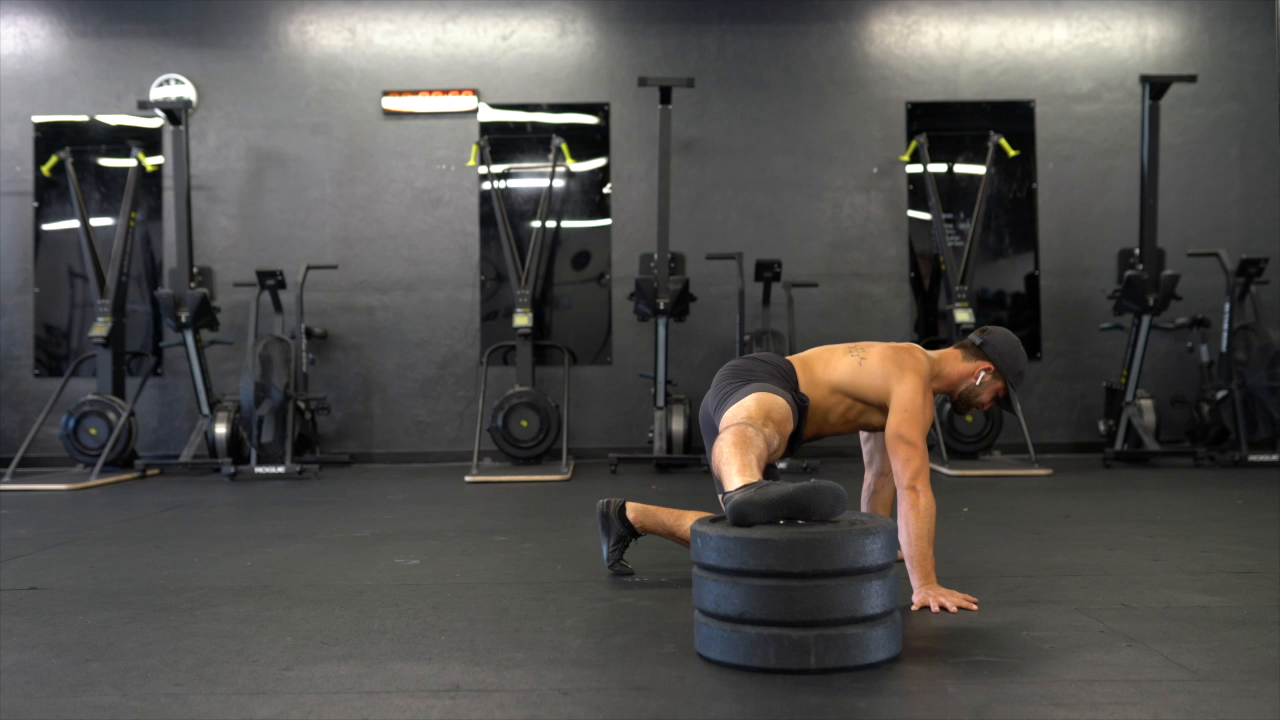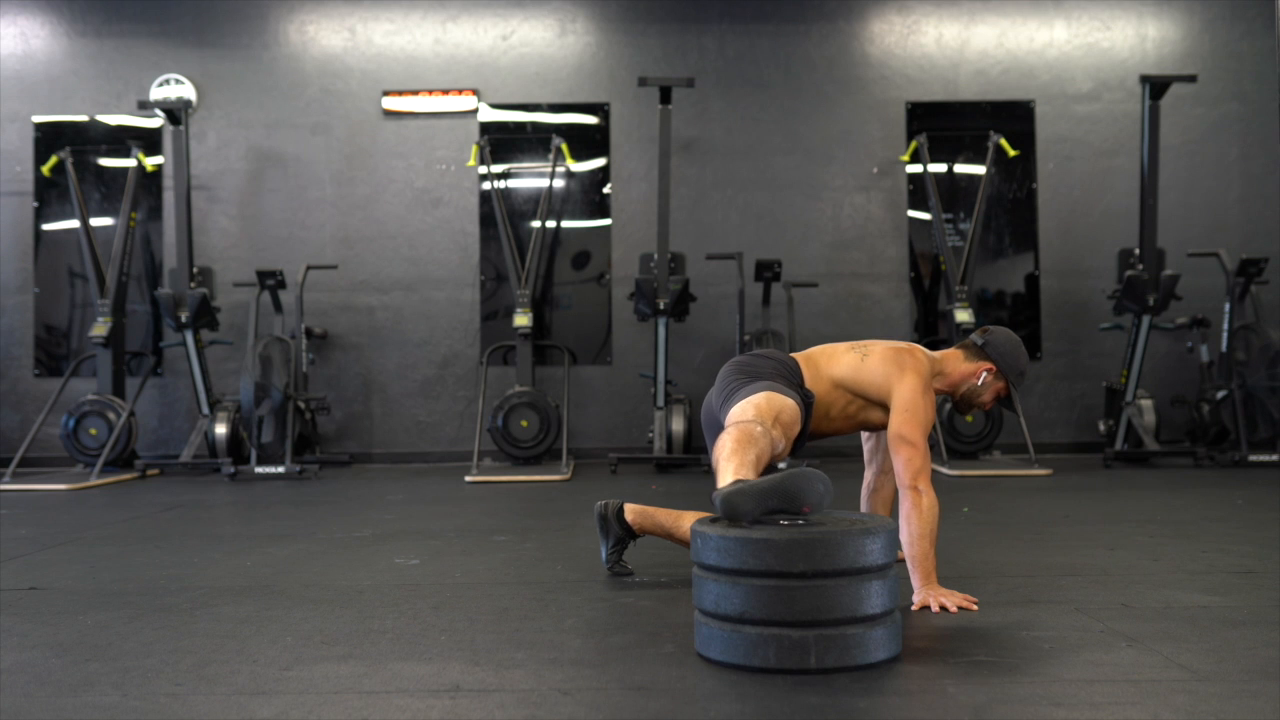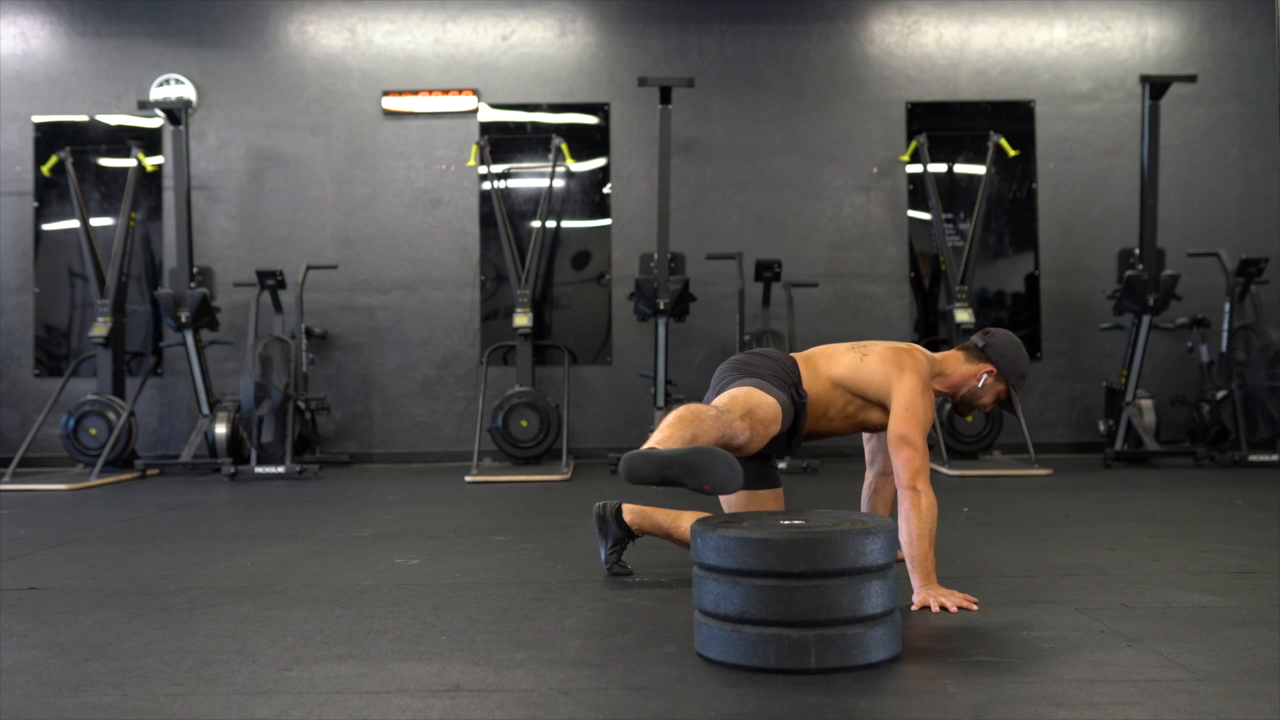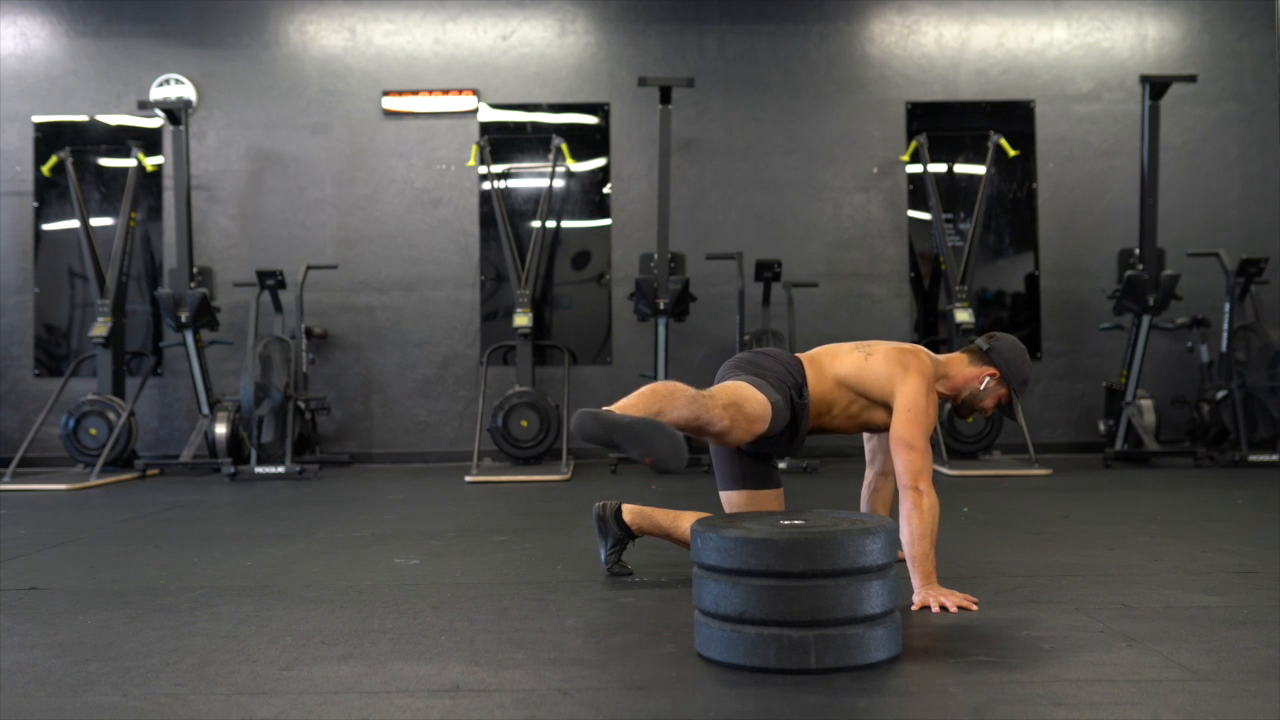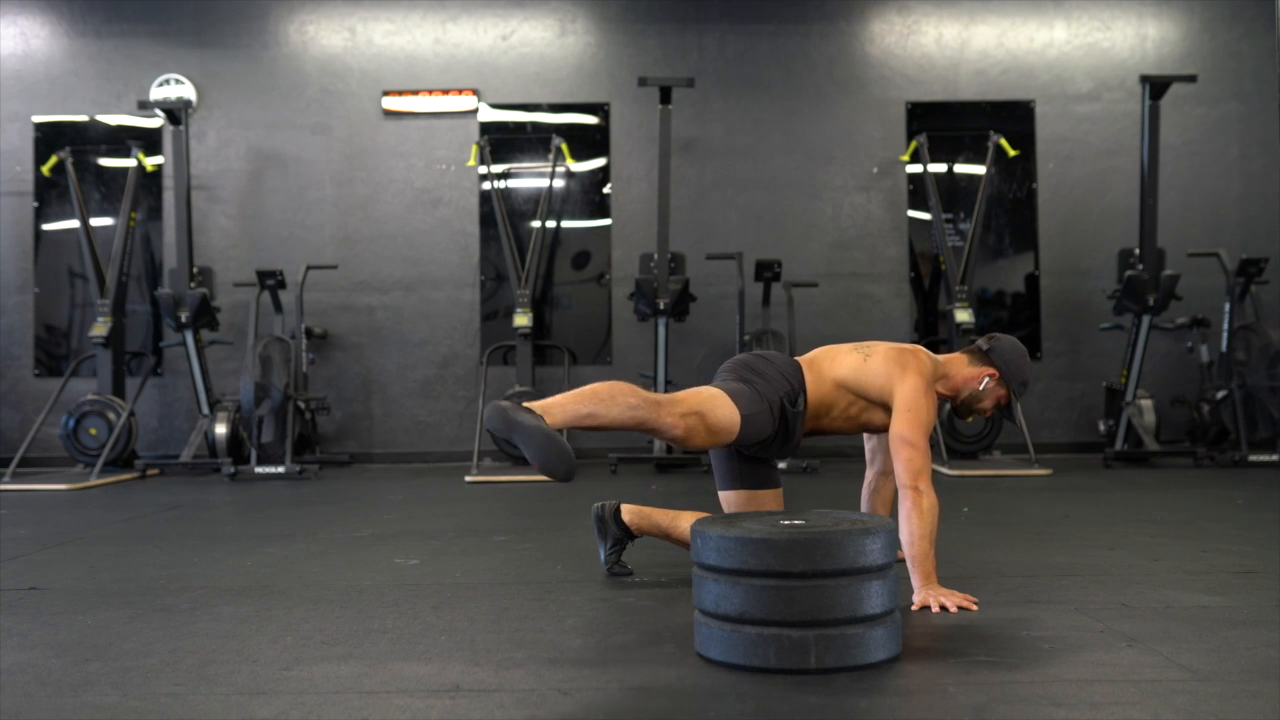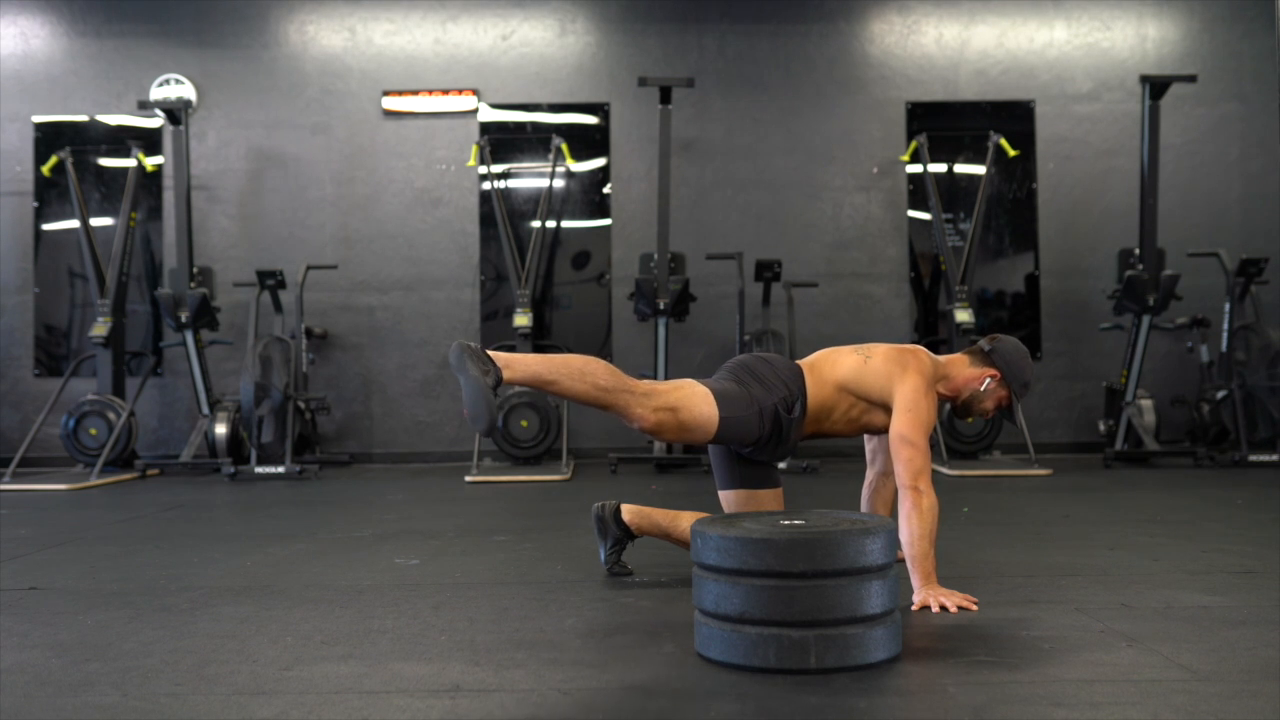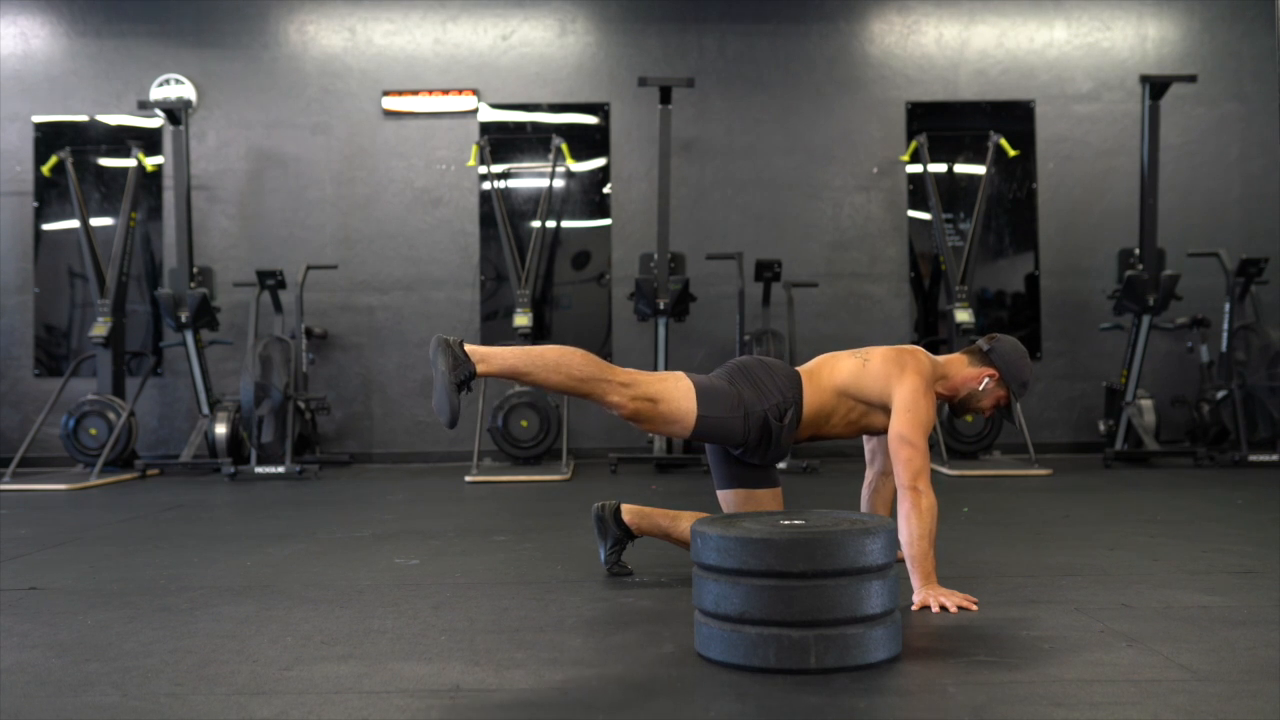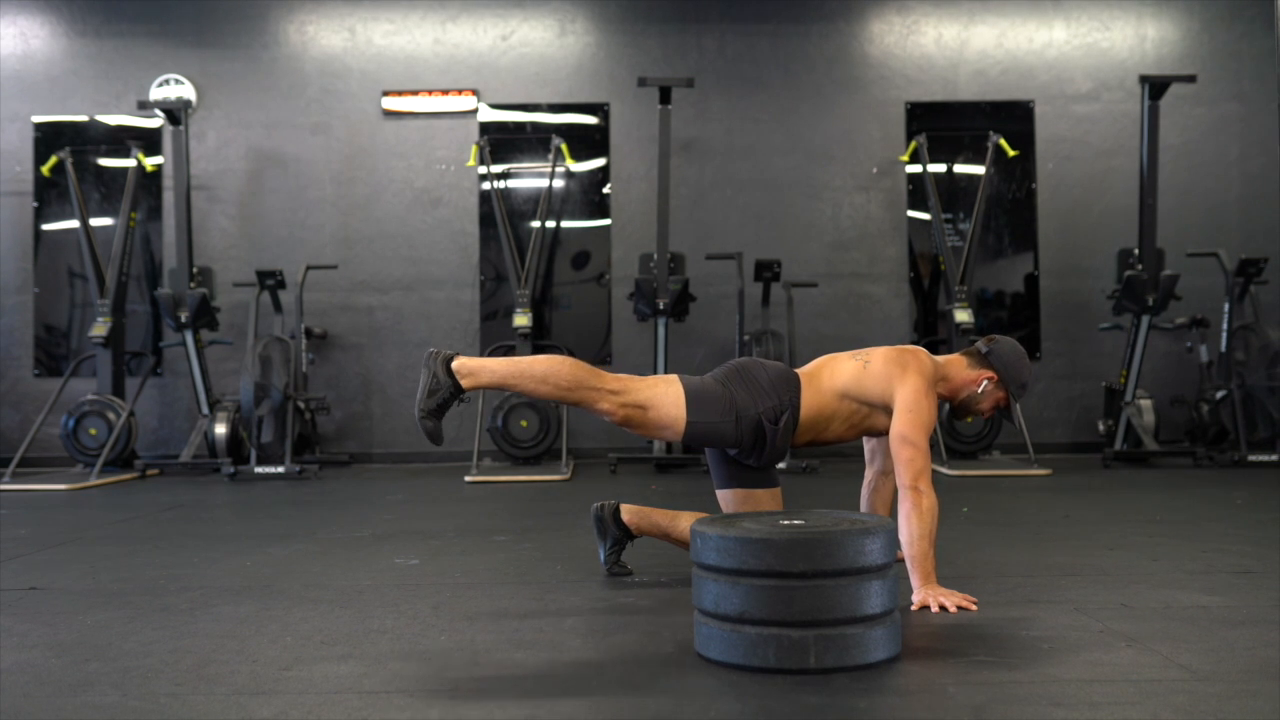
dt=0.5s
person 1, frame 1
left shoulder: (903, 371)
right shoulder: (914, 383)
left elbow: (882, 470)
right elbow: (913, 488)
right wrist: (925, 585)
left hip: (734, 407)
right hip: (750, 387)
right knee: (759, 432)
left ankle: (628, 515)
right ankle: (747, 490)
person 1, frame 2
left shoulder: (906, 373)
right shoulder: (916, 384)
left elbow: (882, 470)
right elbow: (916, 488)
right wrist: (926, 586)
left hip: (733, 406)
right hip: (758, 382)
right knee: (769, 430)
left ankle: (626, 518)
right ankle: (737, 485)
person 1, frame 3
left shoulder: (907, 375)
right shoulder: (916, 382)
left elbow: (882, 472)
right elbow: (915, 489)
right wrist: (926, 585)
left hip: (754, 408)
right hip: (759, 382)
right knee: (739, 426)
left ankle: (624, 518)
right ankle: (656, 452)
person 1, frame 4
left shoulder: (909, 375)
right shoulder: (921, 383)
left elbow: (882, 471)
right elbow: (917, 489)
right wrist: (927, 585)
left hip: (762, 413)
right hip: (763, 383)
right knee: (722, 415)
left ankle: (625, 518)
right ankle: (615, 419)
person 1, frame 5
left shoulder: (909, 373)
right shoulder: (918, 383)
left elbow: (882, 471)
right elbow: (915, 489)
right wrist: (926, 586)
left hip: (760, 422)
right hip: (763, 390)
right knee: (676, 420)
left ankle: (624, 517)
right ankle: (532, 413)
person 1, frame 6
left shoulder: (906, 377)
right shoulder: (918, 383)
left elbow: (883, 472)
right elbow: (915, 489)
right wrist: (926, 584)
left hip: (759, 421)
right hip: (761, 394)
right knee: (649, 408)
left ankle: (627, 517)
right ankle: (491, 365)
person 1, frame 7
left shoulder: (906, 373)
right shoulder: (919, 383)
left elbow: (881, 472)
right elbow: (914, 489)
right wrist: (925, 584)
left hip: (755, 426)
right hip: (754, 400)
right knee: (627, 392)
left ankle: (625, 518)
right ankle: (469, 358)
person 1, frame 8
left shoulder: (906, 374)
right shoulder: (920, 383)
left elbow: (880, 472)
right elbow: (915, 489)
right wrist: (925, 584)
left hip: (753, 427)
right hip: (750, 404)
right knee: (614, 396)
left ankle: (625, 518)
right ankle: (458, 370)
